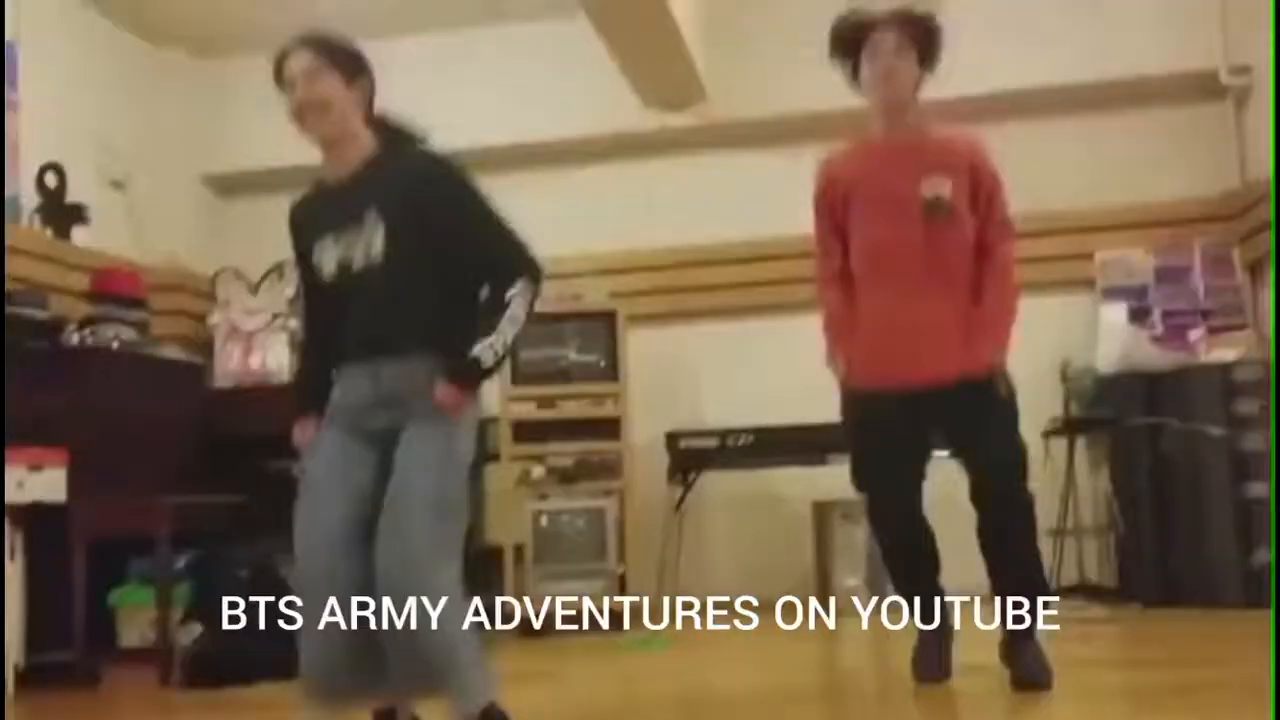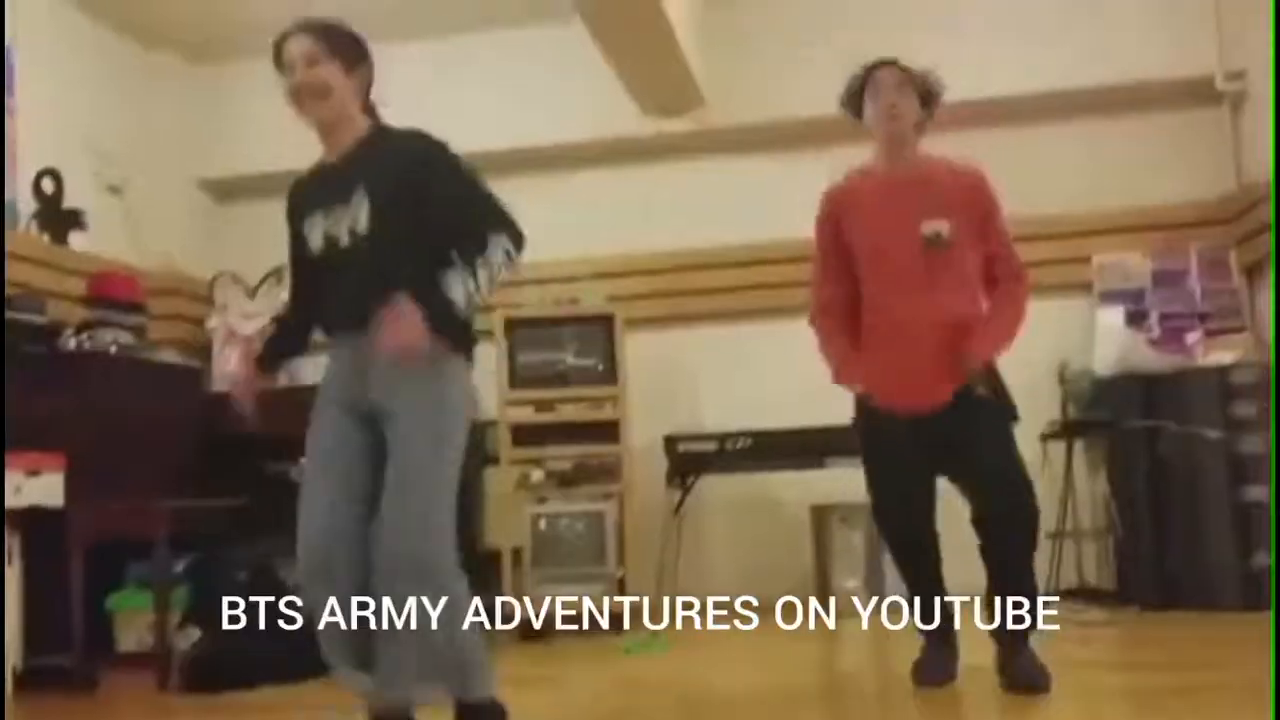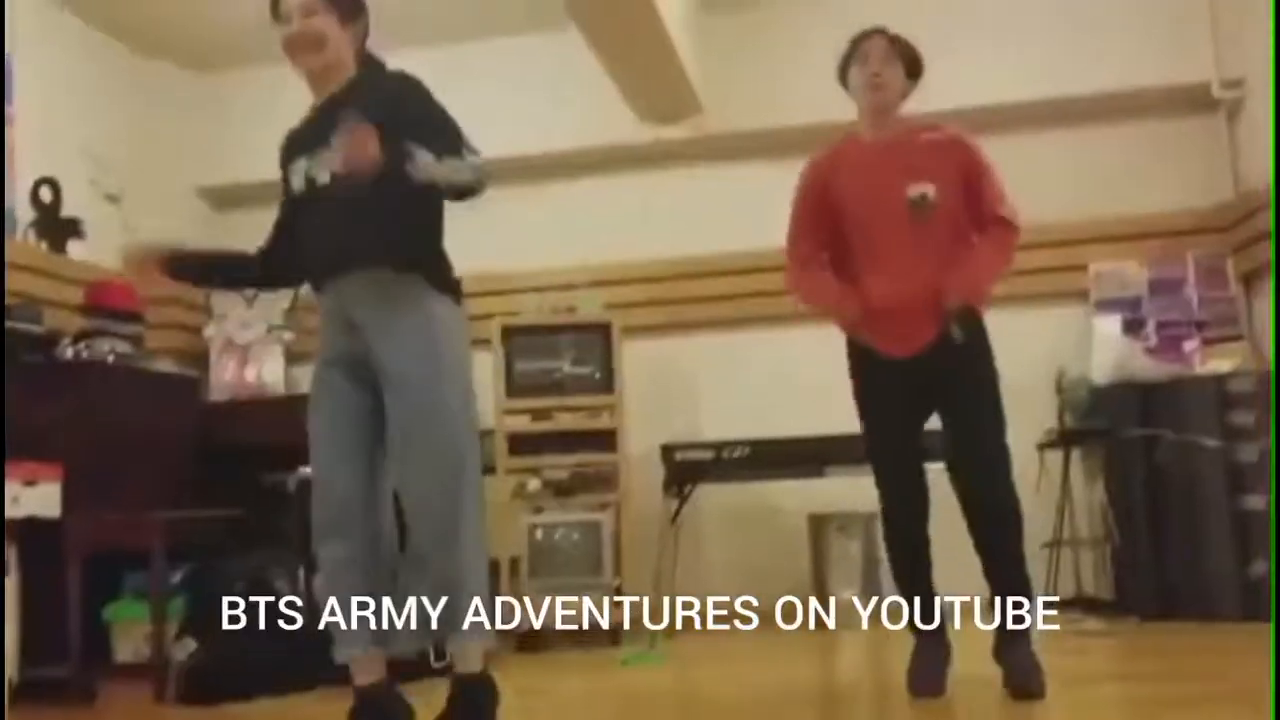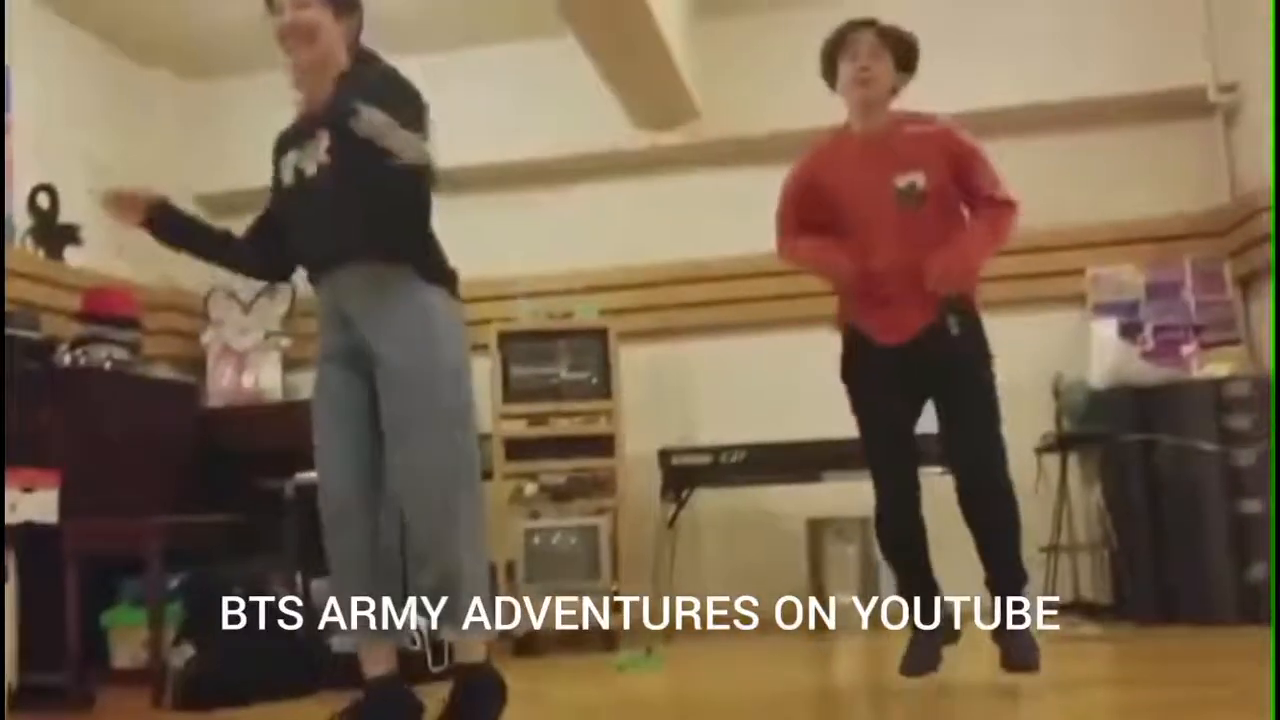
dt=0.1s
person 1, frame 1
left shoulder: (425, 178)
right shoulder: (308, 215)
left elbow: (519, 272)
left wrist: (470, 370)
right wrist: (308, 406)
left hip: (431, 393)
right hip: (352, 401)
left knee: (413, 573)
right knee: (321, 576)
person 1, frame 2
left shoulder: (413, 156)
right shoulder: (305, 193)
left elbow: (503, 239)
left wrist: (436, 309)
right wrist: (262, 363)
left hip: (420, 372)
right hip: (346, 377)
left knee: (415, 553)
right knee: (325, 557)
person 1, frame 3
left shoulder: (397, 98)
right shoulder: (299, 146)
left elbow: (469, 170)
right elbow: (283, 265)
left wrist: (389, 163)
right wrist: (180, 265)
left hip: (415, 310)
right hip: (340, 326)
left knee: (436, 501)
right knee: (340, 510)
person 1, frame 4
left shoulder: (377, 88)
right shoulder: (291, 143)
left elbow: (419, 154)
right elbow: (265, 257)
left wrist: (340, 108)
right wrist: (159, 219)
left hip: (408, 303)
right hip: (338, 321)
left knee: (433, 493)
right knee: (346, 505)
person 2, frame 1
left shoulder: (966, 156)
right shoulder: (838, 171)
left elbow: (997, 260)
right elbow: (831, 275)
left wrist: (988, 344)
right wrist: (846, 353)
left hip: (966, 368)
right hip: (879, 377)
left knee: (1005, 497)
right knee: (892, 510)
left ankle: (1021, 634)
right ankle: (932, 627)
person 2, frame 2
left shoulder: (965, 185)
right shoulder: (841, 202)
left elbow: (1009, 279)
right elbow: (828, 303)
left wrist: (985, 346)
right wrist: (852, 372)
left hip: (966, 384)
right hip: (886, 396)
left knee: (1010, 507)
right knee: (905, 528)
left ankle: (1016, 643)
right ankle: (937, 638)
person 2, frame 3
left shoulder: (948, 148)
right shoulder: (829, 168)
left elbow: (1001, 226)
right elbow: (802, 259)
left wrist: (970, 280)
right wrist: (842, 303)
left hip: (952, 334)
right hip: (878, 349)
left knee: (986, 481)
right knee: (901, 498)
left ankle: (1014, 633)
right ankle: (928, 631)
person 2, frame 4
left shoulder: (938, 139)
right shoulder: (820, 162)
left elbow: (997, 206)
right elbow: (791, 237)
left wrist: (957, 261)
right wrist: (837, 263)
left hip: (947, 324)
right hip: (871, 338)
left knee: (981, 469)
right knee: (893, 488)
right ankle: (927, 619)
